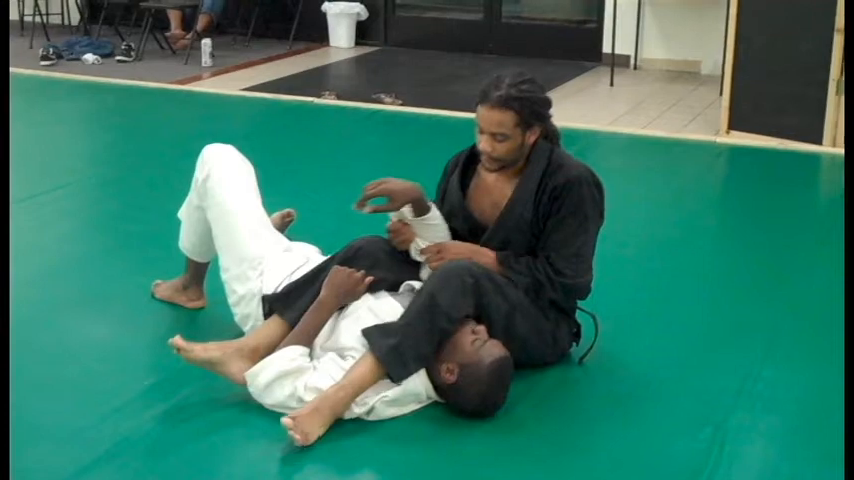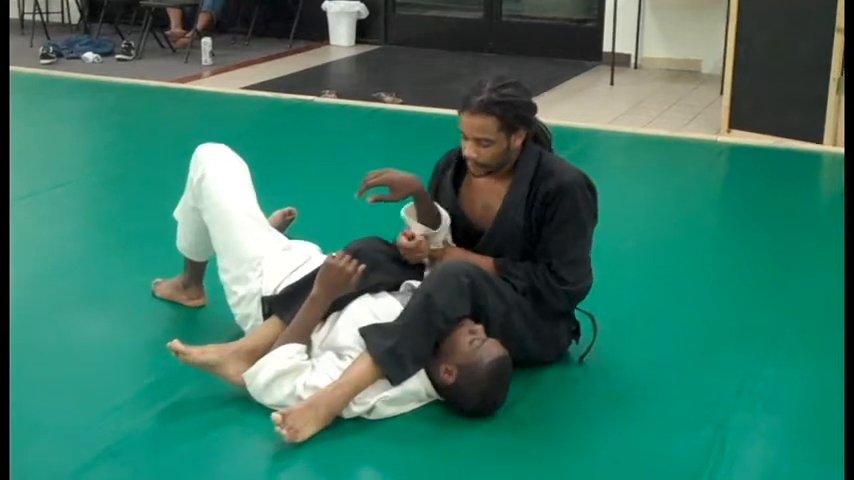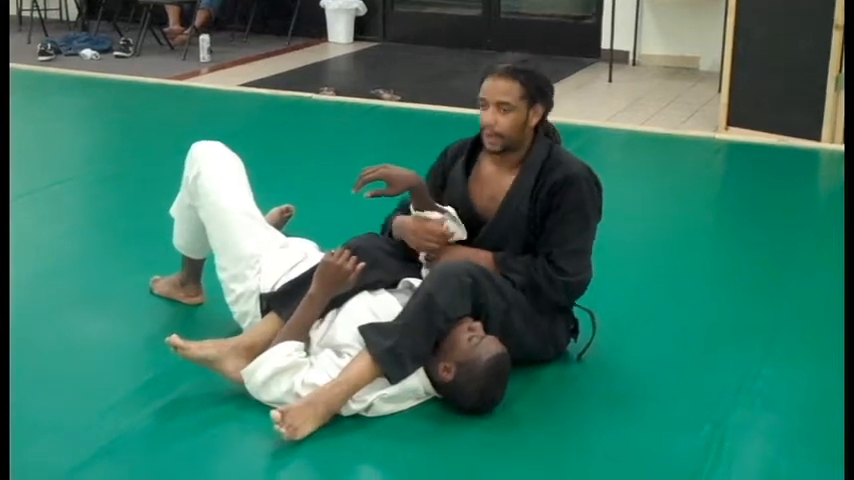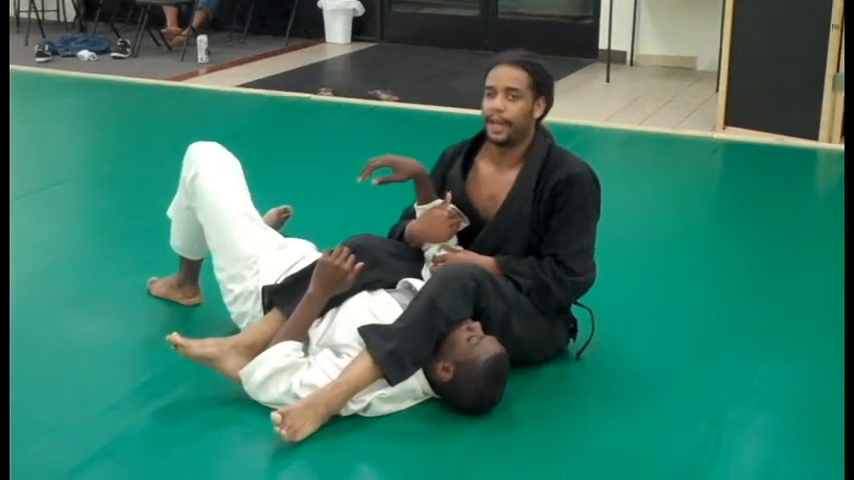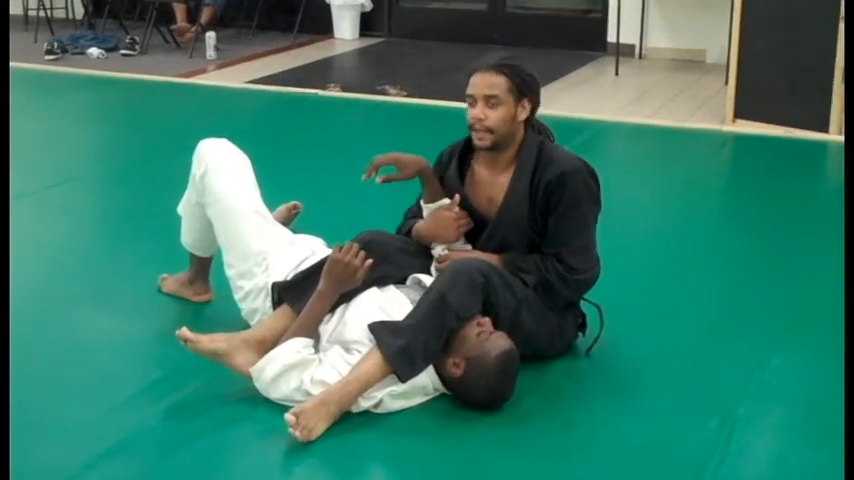
dt=0.4s
person 1, frame 1
left shoulder: (571, 184)
right shoulder: (465, 164)
left elbow: (566, 282)
right elbow: (442, 240)
left wrist: (480, 257)
right wrist: (414, 237)
left hip: (537, 325)
right hip: (465, 291)
left knee: (459, 276)
right knee: (370, 252)
left ankle: (336, 400)
person 1, frame 2
left shoulder: (564, 188)
right shoulder: (455, 164)
left elbow: (566, 286)
right elbow: (437, 238)
left wrist: (478, 263)
right wrist: (417, 245)
left hip: (531, 325)
right hip: (454, 292)
left knee: (458, 280)
right knee: (370, 253)
left ankle: (335, 398)
person 1, frame 3
left shoulder: (569, 179)
right shoulder: (462, 155)
left elbow: (564, 280)
right elbow: (403, 217)
left wrist: (476, 258)
right wrist: (406, 227)
left hip: (533, 321)
right hip: (457, 287)
left knee: (457, 277)
right knee: (367, 249)
left ankle: (332, 396)
person 1, frame 4
left shoulder: (568, 178)
right shoulder: (459, 157)
left elbow: (570, 277)
right elbow: (406, 227)
left wrist: (485, 265)
right wrist: (418, 231)
left hip: (531, 320)
left knee: (460, 280)
right knee: (366, 250)
left ankle: (333, 396)
person 1, frame 5
left shoulder: (563, 175)
right shoulder: (457, 158)
left elbow: (573, 275)
right elbow: (411, 225)
left wrist: (488, 262)
right wrist: (426, 231)
left hip: (541, 316)
right hip: (464, 287)
left knee: (469, 276)
left ankle: (342, 394)
person 2, frame 1
left shoulder: (382, 379)
left elbow: (272, 385)
left wrist: (328, 301)
left hip: (271, 287)
right hip: (310, 266)
left knee: (218, 158)
person 2, frame 2
left shoulder: (381, 381)
left elbow: (271, 383)
left wrist: (321, 296)
left hip: (271, 288)
right hip: (309, 263)
left knee: (212, 158)
person 2, frame 3
left shoulder: (380, 377)
left elbow: (270, 381)
left wrist: (319, 293)
left hip: (270, 282)
right hip: (306, 260)
left knee: (207, 155)
person 2, frame 4
left shoulder: (381, 375)
left elbow: (268, 382)
left wrist: (318, 293)
left hip: (266, 285)
right hip: (304, 260)
left knee: (204, 156)
person 2, frame 5
left shoulder: (391, 372)
left elbow: (278, 378)
left wrist: (328, 290)
left hip: (276, 284)
right hip: (313, 258)
left knee: (214, 154)
